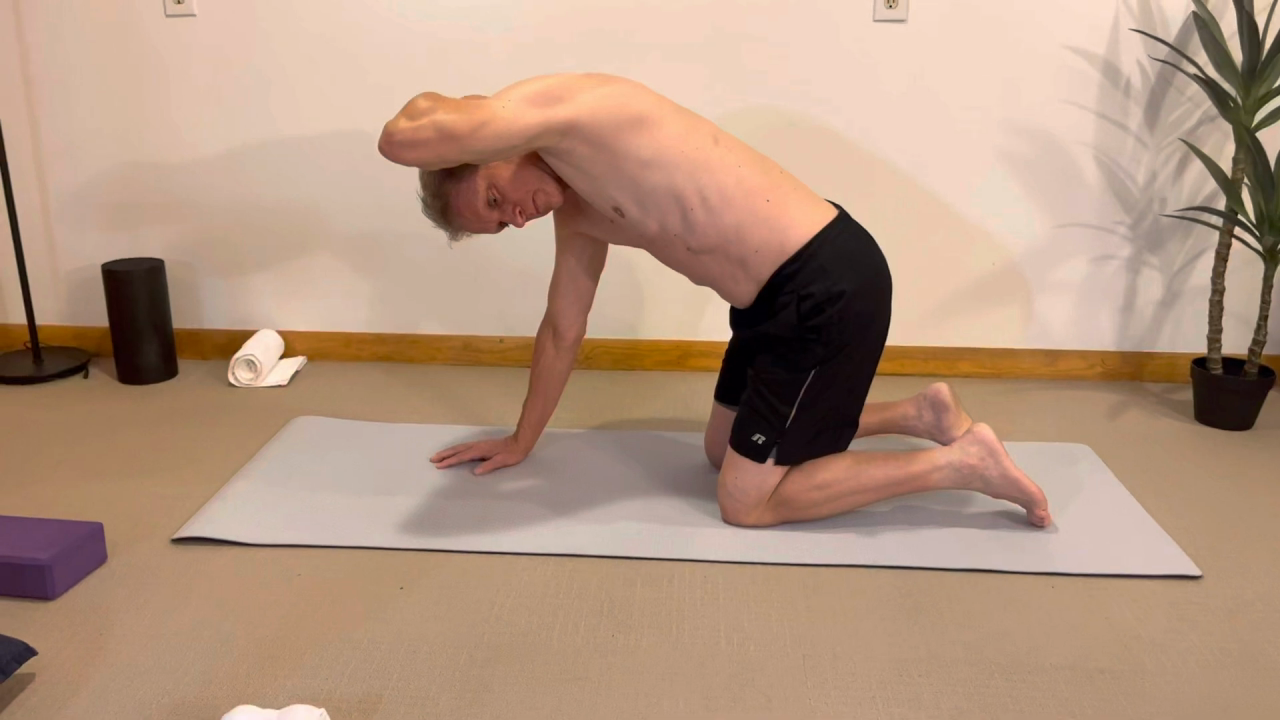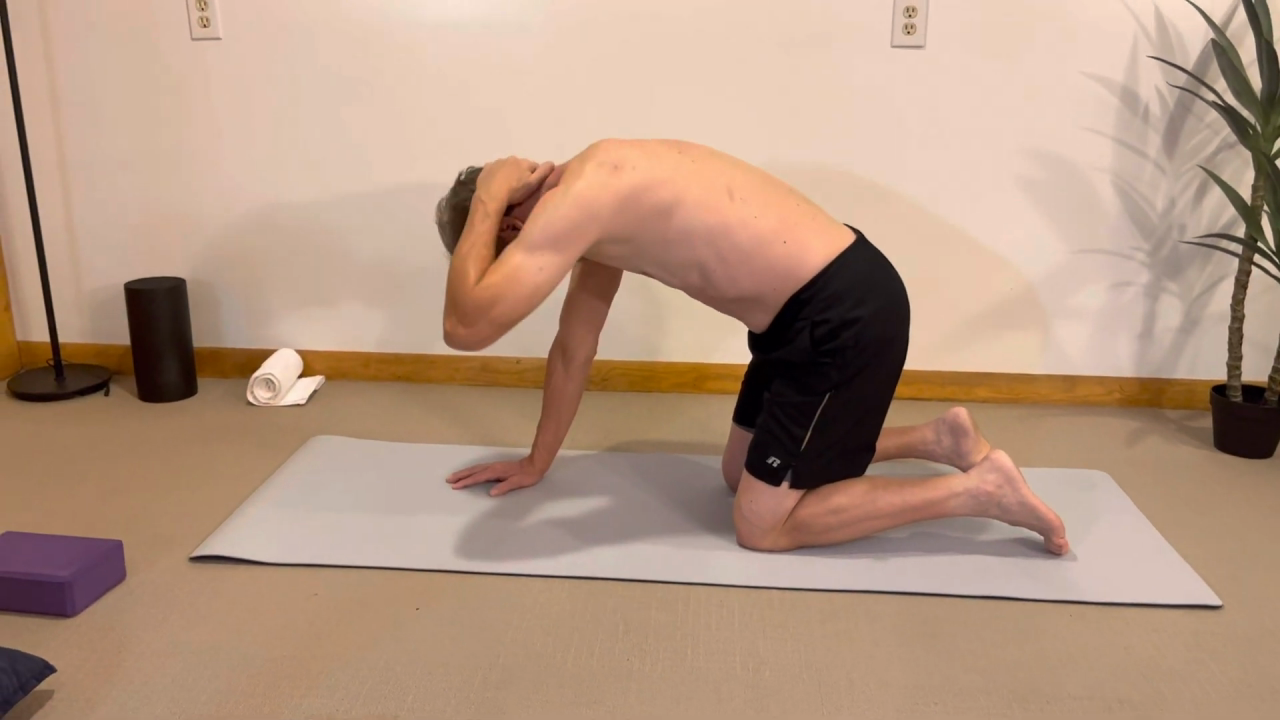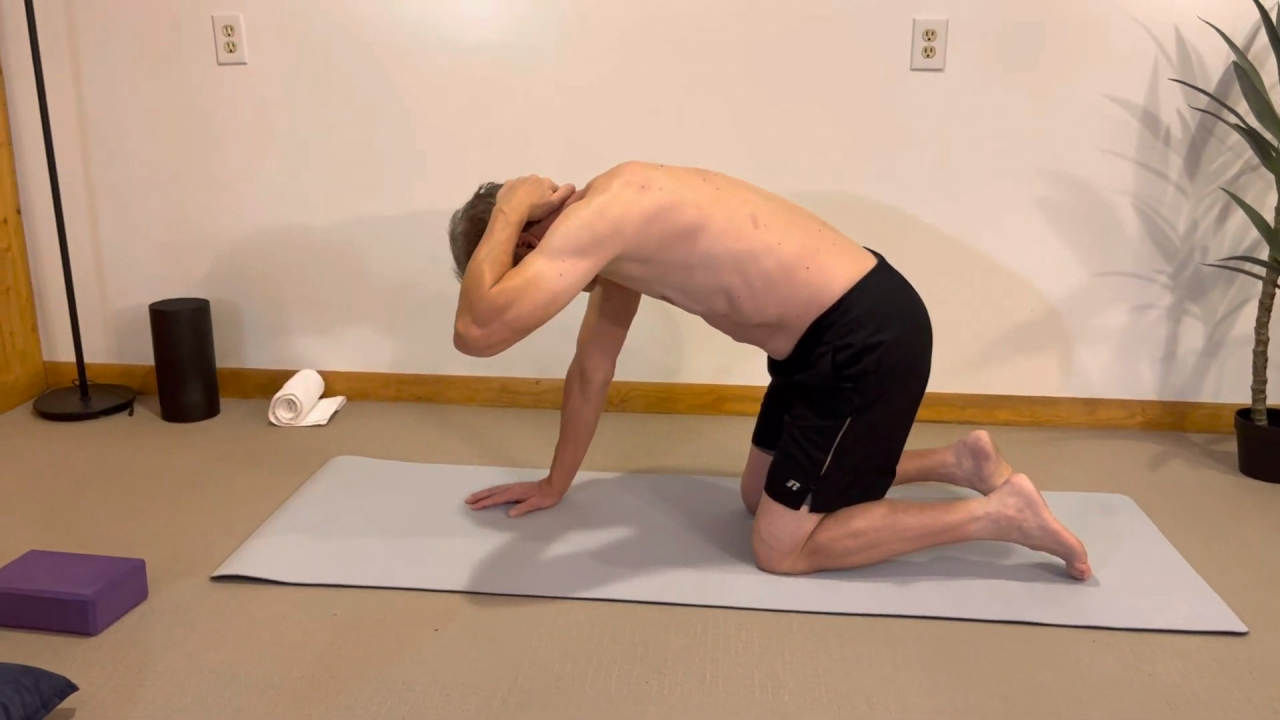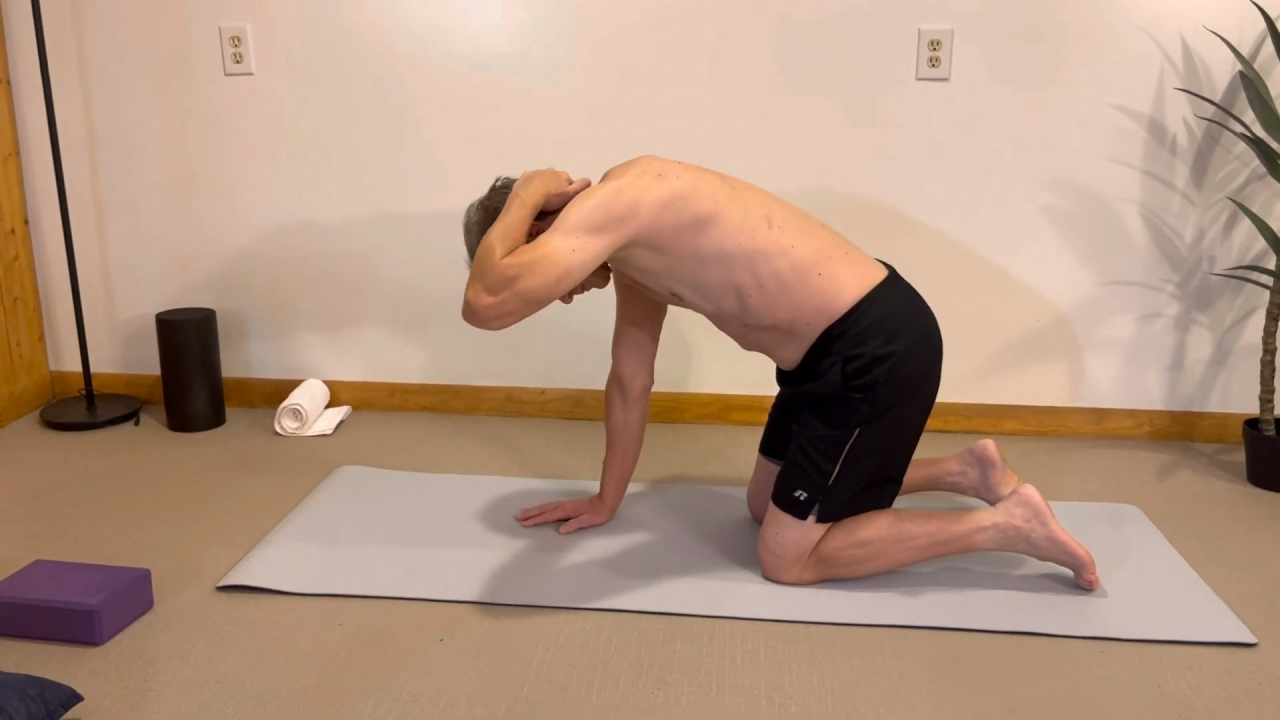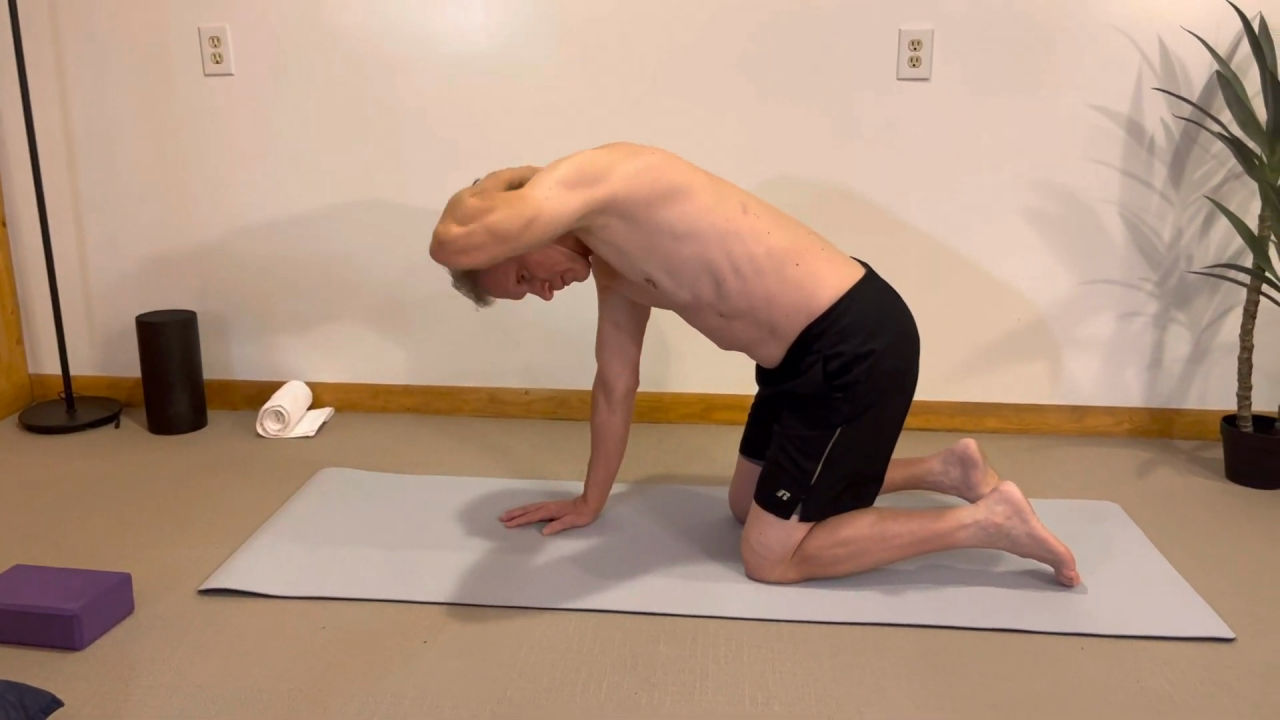
dt=1s
person 1, frame 1
left shoulder: (562, 100)
right shoulder: (576, 208)
left elbow: (402, 141)
right elbow: (562, 329)
left wrist: (458, 106)
right wrist: (521, 441)
left hip: (830, 287)
right hip: (782, 292)
left knee: (747, 501)
right knee: (724, 449)
left ankle: (962, 462)
right ankle: (918, 413)
person 1, frame 2
left shoulder: (577, 198)
right shoulder: (598, 209)
left elbow: (465, 329)
right elbow: (574, 348)
left wrist: (488, 195)
right wrist: (537, 462)
left hip: (845, 312)
right hip: (817, 303)
left knee: (763, 524)
right knee: (740, 472)
left ankle: (981, 490)
right ankle: (937, 437)
person 1, frame 3
left shoulder: (599, 215)
right shoulder: (615, 231)
left elbow: (476, 333)
right elbow: (590, 372)
left wrist: (508, 208)
right wrist: (555, 484)
left hip: (868, 337)
right hip: (838, 326)
left knee: (782, 547)
right knee: (761, 494)
left ankle: (1000, 512)
right ankle: (957, 460)
person 1, frame 4
left shoulder: (617, 200)
right shoulder: (630, 241)
left elbow: (486, 305)
right elbow: (630, 381)
left wrist: (526, 196)
right wrist: (606, 501)
left hip: (878, 348)
right hip: (840, 343)
left knee: (787, 556)
right knee: (766, 505)
left ankle: (1007, 524)
right ankle: (962, 471)
person 1, frame 5
left shoulder: (595, 174)
right shoulder: (612, 263)
left elbow: (453, 242)
right elbow: (616, 384)
left wrist: (502, 183)
right wrist: (589, 502)
left hip: (857, 345)
right hip: (810, 348)
left knee: (770, 556)
right knee: (748, 504)
left ankle: (987, 520)
right ankle: (944, 468)
